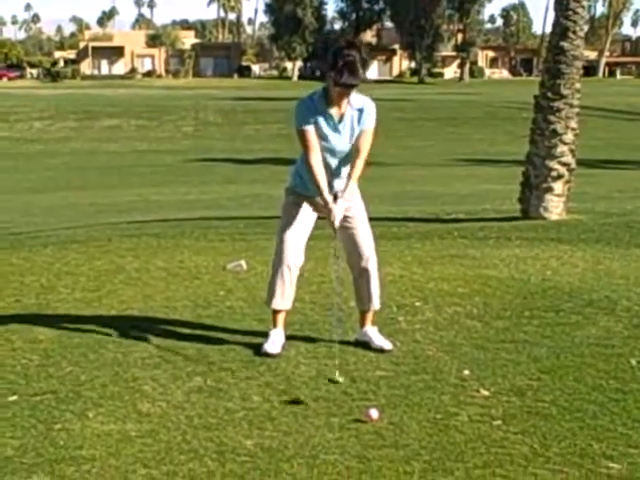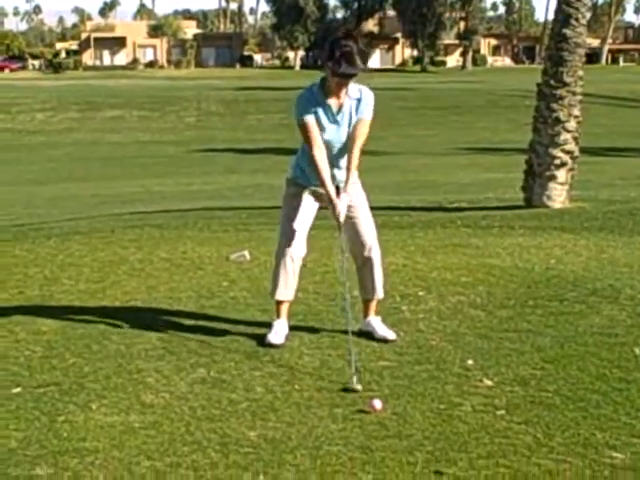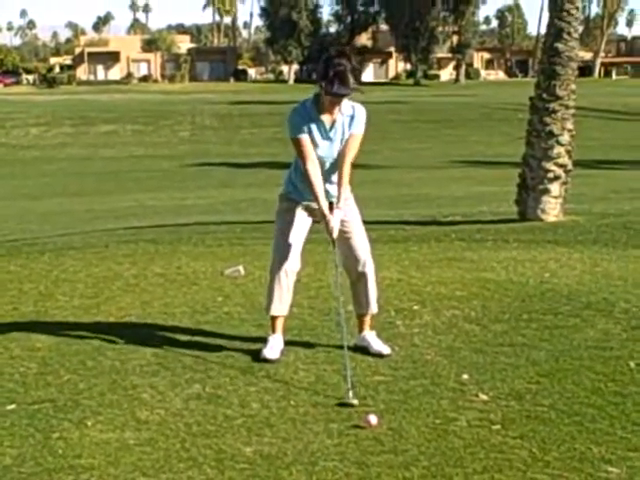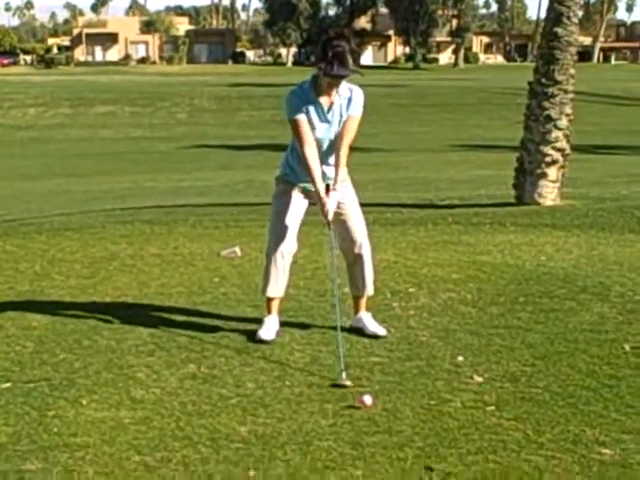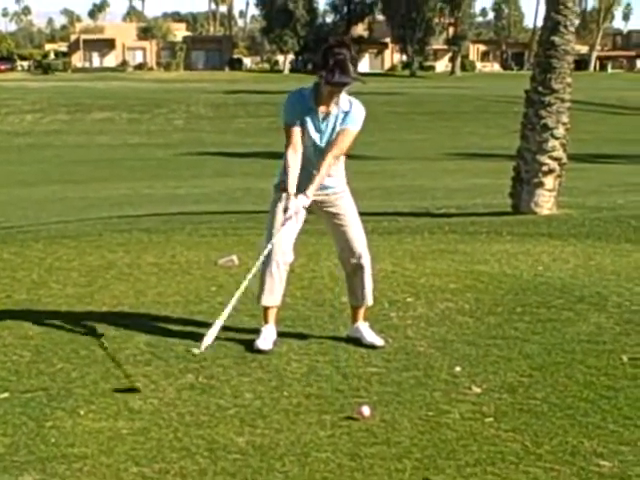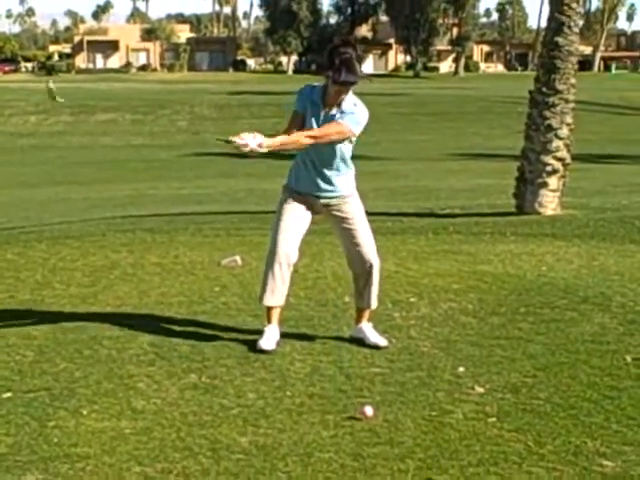
dt=0.3s
person 1, frame 1
left shoulder: (366, 107)
right shoulder: (306, 107)
left elbow: (360, 155)
right elbow: (312, 157)
left wrist: (343, 197)
right wrist: (327, 200)
left hip: (345, 192)
right hip: (305, 191)
left knee: (365, 257)
right knee: (287, 256)
left ankle: (367, 328)
right ankle: (277, 330)
person 1, frame 2
left shoulder: (364, 97)
right shoulder: (306, 100)
left elbow: (355, 147)
right elbow: (316, 149)
left wrist: (346, 191)
right wrist: (331, 196)
left hip: (345, 181)
right hip: (306, 182)
left knee: (368, 247)
right knee: (290, 247)
left ankle: (370, 318)
right ankle: (280, 321)
person 1, frame 3
left shoulder: (356, 113)
right shoulder: (299, 116)
left elbow: (345, 163)
right elbow: (309, 165)
left wrist: (338, 207)
right wrist: (324, 212)
left hip: (338, 196)
right hip: (298, 197)
left knee: (362, 261)
right knee: (283, 262)
left ankle: (365, 332)
right ankle: (276, 336)
person 1, frame 4
left shoulder: (354, 96)
right shoulder: (297, 97)
left elbow: (343, 146)
right elbow: (307, 147)
left wrist: (334, 190)
right wrist: (320, 193)
left hip: (335, 179)
right hip: (295, 179)
left knee: (359, 243)
right knee: (280, 244)
left ankle: (361, 314)
right ankle: (271, 317)
person 1, frame 5
left shoulder: (354, 110)
right shoulder: (296, 101)
left elbow: (331, 157)
right elbow: (293, 149)
left wrist: (308, 196)
right wrist: (292, 194)
left hip: (332, 190)
right hip: (293, 187)
left knee: (358, 254)
right knee: (277, 253)
left ankle: (358, 324)
right ankle: (269, 327)
person 1, frame 6
left shoulder: (357, 113)
right shoulder: (307, 94)
left elbow: (311, 138)
right elbow: (288, 134)
left wrist: (263, 142)
right wrist: (260, 139)
left hip: (341, 194)
right hip: (299, 190)
left knee: (367, 258)
right knee: (282, 253)
left ankle: (363, 325)
right ankle: (272, 327)
